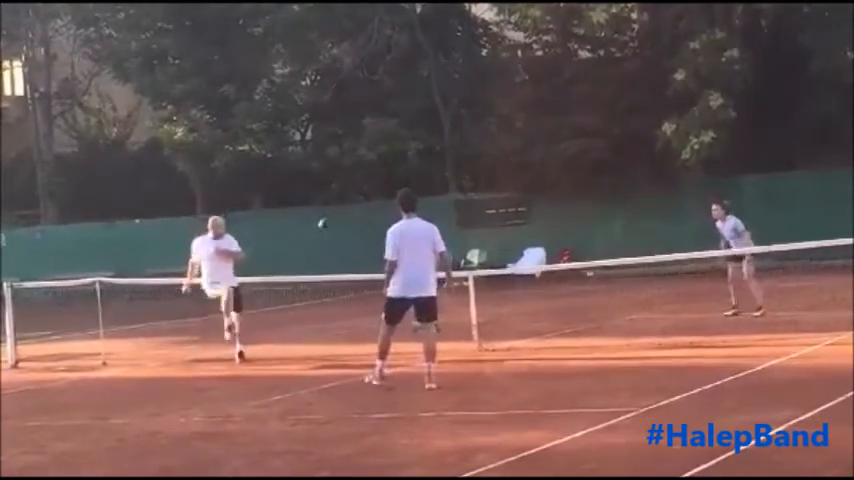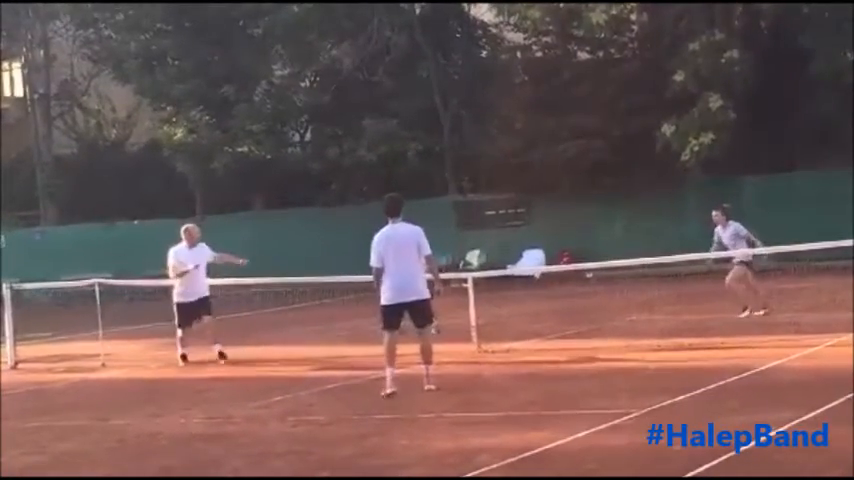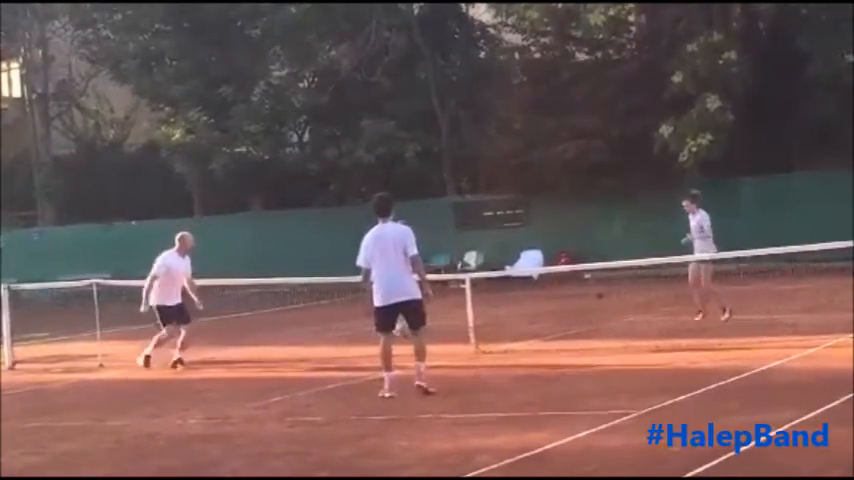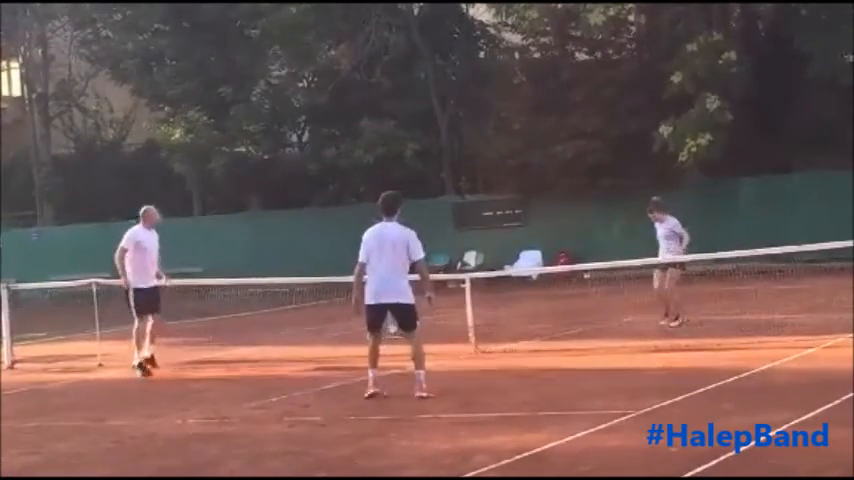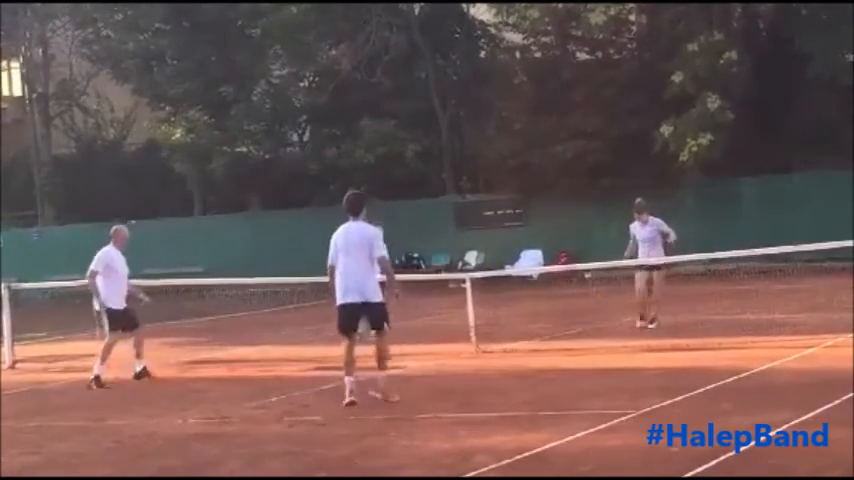
dt=0.4s
person 1, frame 1
left shoulder: (394, 231)
right shoulder: (431, 228)
left elbow: (392, 263)
right elbow: (444, 256)
left wrist: (387, 284)
right wrist: (448, 277)
left hip: (400, 289)
right hip: (426, 289)
left knee: (387, 328)
right knee: (428, 330)
left ankle: (378, 372)
right ankle: (429, 376)
person 1, frame 2
left shoulder: (379, 237)
right shoulder: (416, 231)
left elbow: (377, 270)
right elbow: (429, 259)
left wrist: (379, 288)
right wrist: (437, 281)
left hip: (391, 294)
right hip: (418, 292)
left knee: (390, 335)
right knee: (424, 333)
left ankle: (390, 382)
right ankle: (428, 379)
person 1, frame 3
left shoulder: (369, 237)
right shoulder: (404, 231)
left elbow: (365, 271)
right elbow: (415, 260)
left wrist: (369, 291)
right wrist: (425, 284)
left hip: (382, 296)
right hip: (408, 292)
left knee: (386, 338)
right knee: (418, 334)
left ankle: (388, 385)
right ankle: (420, 376)
person 1, frame 4
left shoulder: (370, 234)
right shoulder: (407, 234)
left elbow: (361, 266)
right elbow: (420, 264)
left wrist: (356, 293)
right wrist: (428, 289)
left hip: (373, 295)
right hip: (400, 295)
left knee: (375, 339)
right knee: (413, 338)
left ankle: (372, 383)
right ankle: (421, 385)
person 1, frame 5
left shoulder: (337, 234)
right shoulder: (372, 231)
left elbow: (331, 268)
right elbow: (383, 262)
left wrist: (336, 287)
right wrist: (394, 285)
left hip: (345, 296)
right hip: (370, 294)
left knee: (350, 341)
right knee: (381, 336)
left ankle: (350, 392)
right ankle: (381, 386)
person 2, frame 1
left shoulder: (228, 239)
right shoulder: (199, 243)
left elbow: (240, 256)
right elbow: (194, 263)
left wrist: (225, 252)
right wrist: (187, 282)
left hip: (230, 283)
right hip: (212, 284)
left knee: (236, 317)
right knee: (228, 290)
left ankle: (238, 349)
right ankle: (228, 325)
person 2, frame 2
left shoulder: (202, 248)
right shoulder: (175, 252)
left elbow: (217, 257)
right elbow: (173, 274)
left wrist: (238, 260)
right wrist: (188, 269)
left hip: (202, 294)
right hip: (183, 297)
left knee: (207, 323)
right knee: (183, 330)
left ankle: (218, 349)
right ankle: (182, 353)
person 2, frame 3
left shoulder: (186, 260)
right shoulder: (166, 259)
left elbow: (188, 281)
right elbow: (151, 279)
left wrist: (196, 298)
right wrist: (145, 302)
left hip: (176, 301)
right hip: (161, 302)
left knee: (185, 330)
right knee: (169, 332)
left ankle: (177, 358)
right ankle: (147, 354)
person 2, frame 4
left shoulder: (154, 234)
right shoulder: (134, 233)
right elbow: (119, 255)
left wrist: (160, 273)
right wrist: (124, 276)
left hip: (151, 284)
right hip: (136, 285)
left knee: (154, 318)
right knee: (141, 321)
left ankle: (148, 355)
right ankle: (138, 361)
person 2, frame 5
left shoulder: (120, 257)
right shoulder: (105, 254)
right elbow: (90, 277)
left wrist: (140, 294)
right wrist: (99, 299)
left hip: (120, 305)
right hip: (108, 306)
left knee: (138, 334)
right knee: (113, 337)
left ankle: (139, 369)
right ankle: (96, 376)
person 3, frame 1
left shoulder: (734, 221)
right shoulder: (718, 224)
left elbow: (745, 236)
right hip: (734, 253)
left knee: (748, 278)
right knee: (730, 280)
left ankle: (760, 307)
right ankle: (734, 307)
person 3, frame 2
left shoulder: (735, 226)
right shoulder: (717, 230)
left elbow: (751, 237)
right elbow: (716, 245)
left wrist: (761, 248)
left hip: (744, 259)
right hip: (736, 259)
left knee: (729, 282)
right knee: (750, 285)
left ankle: (747, 306)
right ankle: (764, 307)
person 3, frame 3
left shoulder: (703, 216)
right shoulder: (691, 216)
left elbow: (708, 234)
left wrist: (693, 237)
right wrist: (690, 238)
left hip: (707, 253)
right hip: (697, 254)
left knee: (706, 284)
right knee: (692, 282)
left ankle: (725, 308)
right ankle: (701, 310)
person 3, frame 4
left shoulder: (673, 222)
right shoulder: (657, 224)
left elbow: (686, 236)
left wrist: (681, 249)
right hip: (662, 259)
left knee: (669, 289)
right knee: (657, 288)
left ankle: (679, 316)
right ankle: (668, 313)
person 3, frame 5
left shoulder: (657, 223)
right shoulder: (633, 227)
left elbow: (672, 233)
left wrist: (671, 239)
right wrist: (627, 256)
left knee: (655, 292)
right knee: (640, 290)
left ankle: (653, 318)
right ankle: (642, 316)
